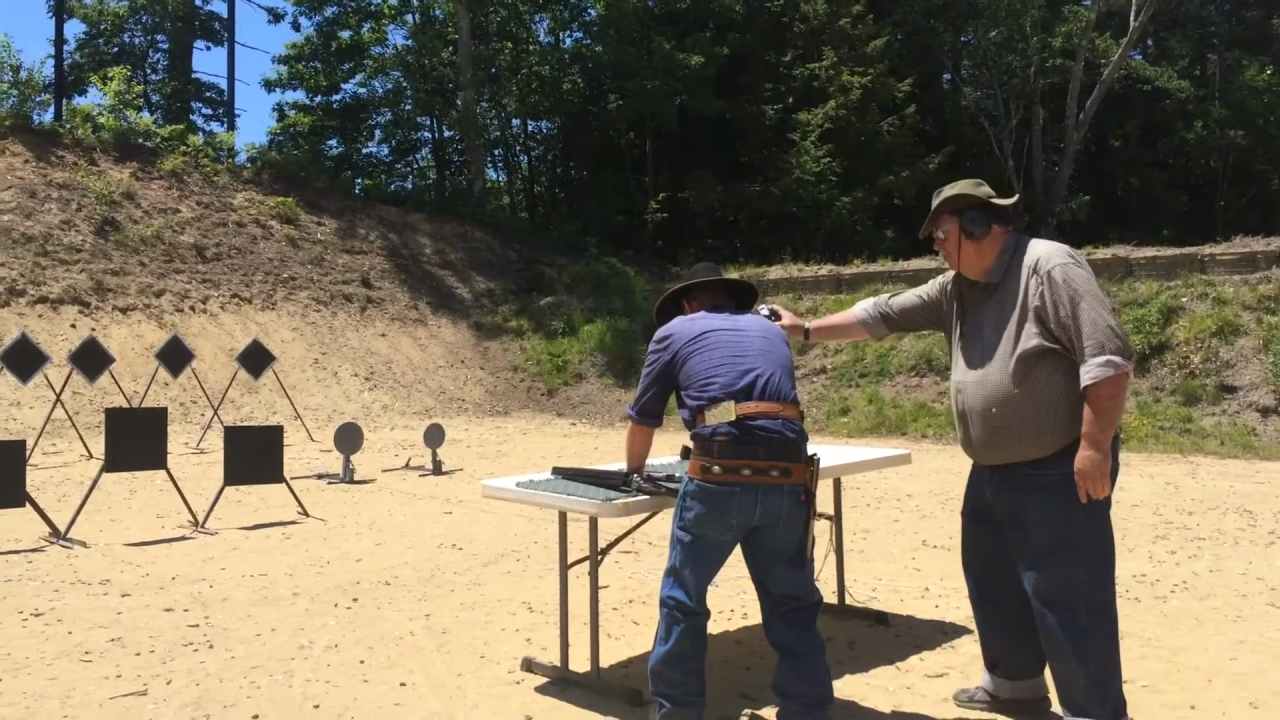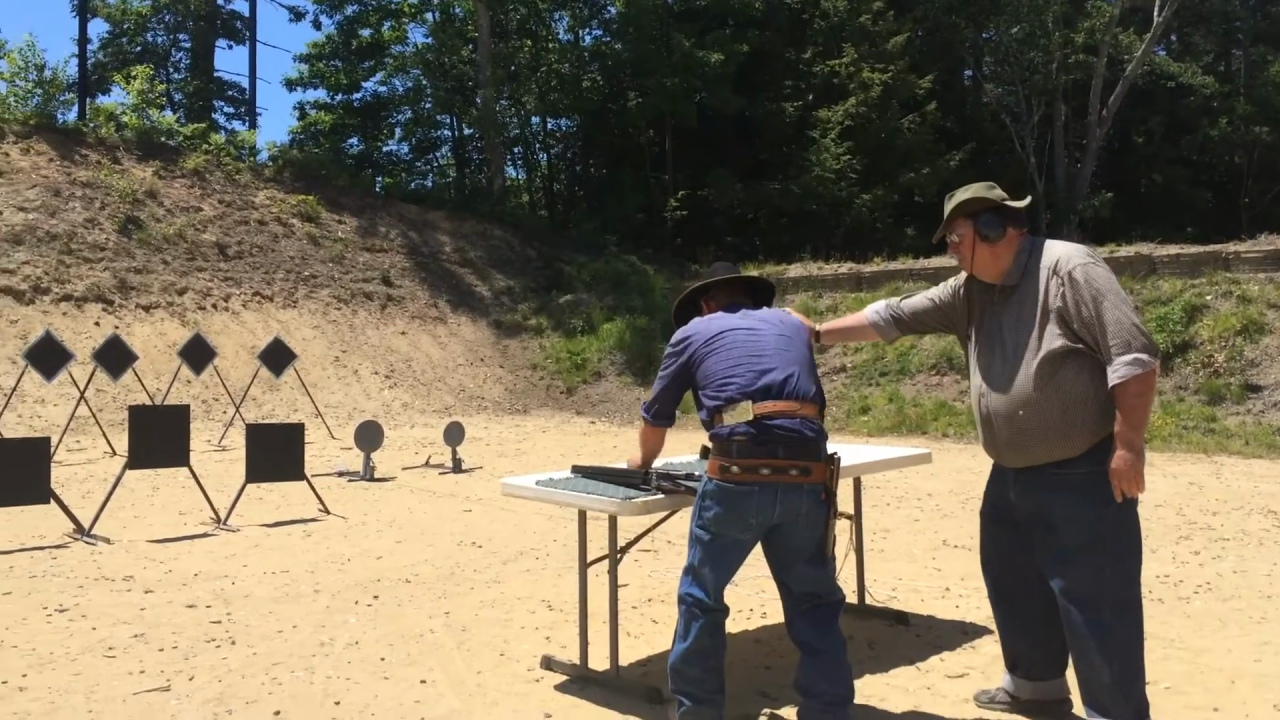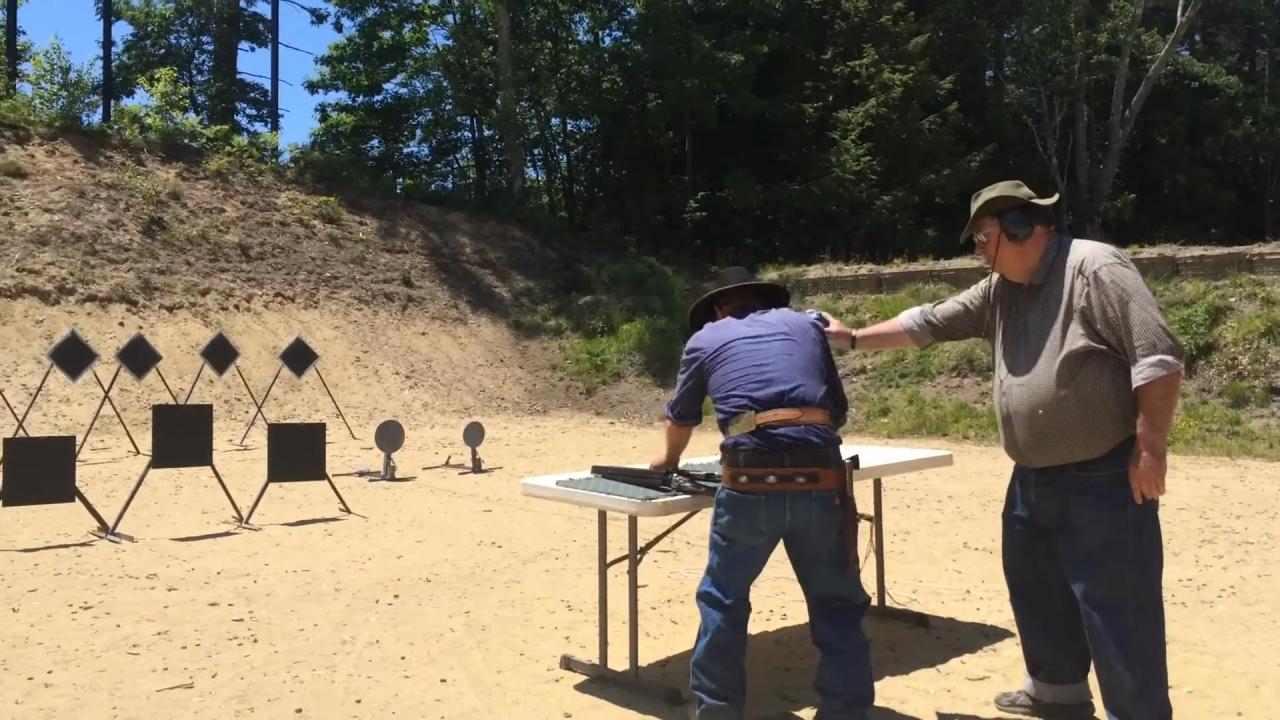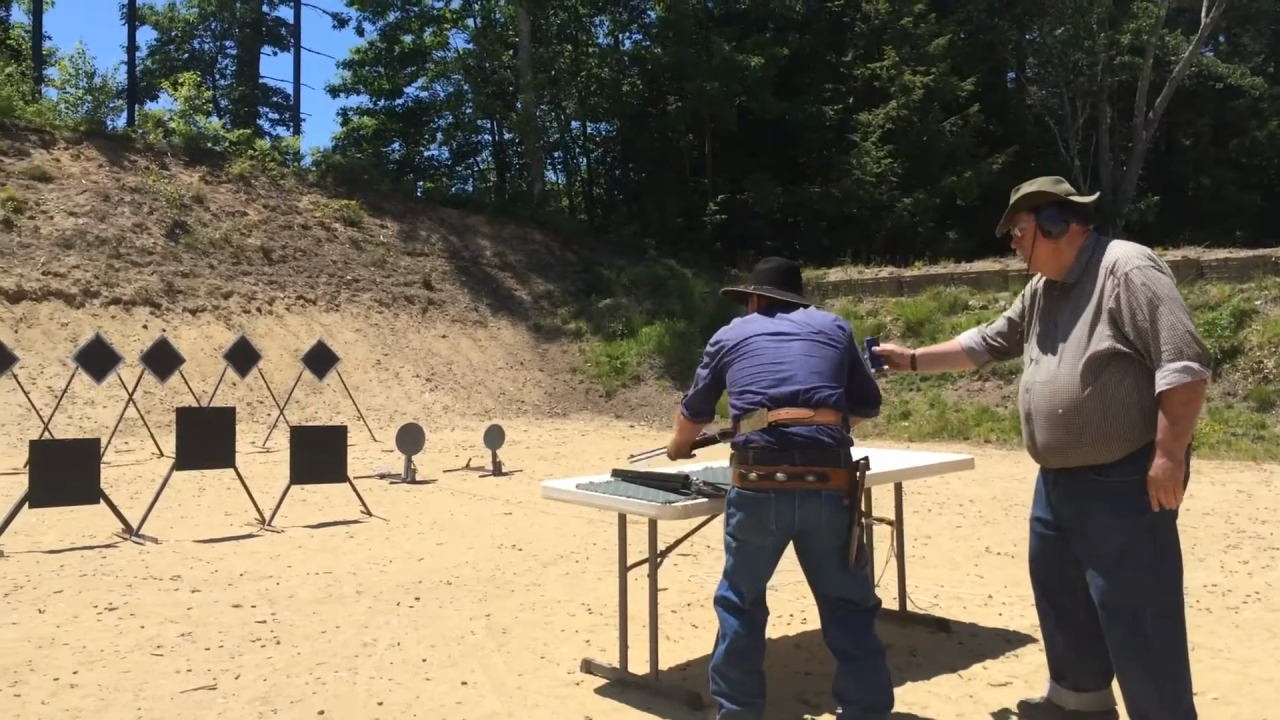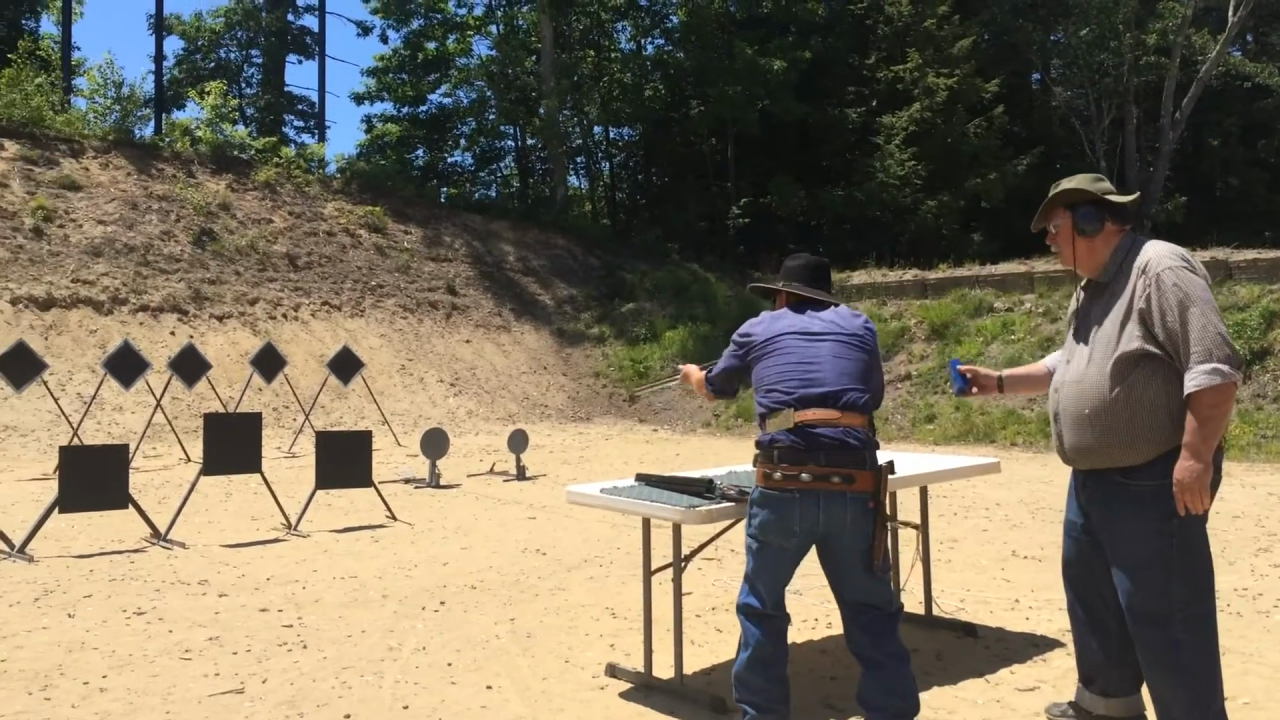
dt=0.2s
person 1, frame 1
left shoulder: (1051, 268)
right shoulder: (957, 288)
left elbow: (1108, 359)
right elbow: (884, 314)
left wrist: (1096, 447)
right wrist: (807, 329)
left hip: (1057, 471)
right hip: (993, 471)
left knee: (1066, 593)
right knee: (993, 580)
person 1, frame 2
left shoulder: (1070, 269)
right shoulder: (970, 290)
left elbow: (1134, 357)
right elbow: (896, 315)
left wrist: (1128, 446)
right wrist: (820, 333)
left hip: (1083, 472)
right hip: (1013, 472)
left knee: (1091, 594)
right knee: (1012, 580)
person 1, frame 3
left shoulder: (1096, 268)
right shoulder: (1000, 289)
left elbow: (1158, 360)
right elbow: (931, 322)
left wrist: (1149, 449)
right wrist: (857, 338)
left hip: (1103, 476)
right hip: (1034, 475)
left knee: (1114, 598)
right knee: (1035, 584)
person 1, frame 4
left shoulder: (1128, 268)
right shoulder: (1043, 289)
left elbow: (1184, 365)
right elbow: (989, 342)
left wrist: (1168, 455)
right wrist: (916, 358)
left hip: (1122, 480)
right hip: (1061, 477)
left knee: (1132, 604)
right knee: (1059, 589)
person 1, frame 5
left shoulder: (1161, 269)
right shoulder: (1091, 289)
left elbow: (1214, 368)
left wrist: (1196, 457)
right wrist: (1000, 380)
left hip: (1153, 481)
right hip: (1095, 480)
left knee: (1162, 608)
right knee: (1091, 593)
person 2, frame 1
left shoulder: (674, 332)
right shoulder: (771, 329)
left elbow: (643, 419)
left wrist: (633, 470)
left hip: (718, 476)
right hip: (787, 476)
left knee: (682, 599)
right knee: (792, 603)
person 2, frame 2
left shoulder: (692, 332)
right shoulder: (791, 325)
left elbow: (656, 417)
left wrist: (645, 461)
left hip: (737, 476)
right hip: (806, 475)
left knee: (702, 599)
right knee: (814, 600)
person 2, frame 3
left shoulder: (704, 340)
right shoulder: (805, 325)
left elbow: (681, 417)
right elbow: (838, 409)
left wrist: (669, 458)
left hip: (750, 483)
right hip: (819, 479)
left knee: (723, 600)
right knee: (837, 603)
person 2, frame 4
left shoulder: (730, 336)
right shoulder: (833, 327)
left elbow: (694, 412)
right elbow: (867, 404)
left wrist: (679, 445)
left hip: (759, 483)
right hip: (828, 480)
left knee: (740, 603)
right knee: (849, 606)
person 2, frame 5
left shoulder: (757, 330)
right shoulder: (860, 327)
left elbow: (715, 388)
left wrist: (693, 376)
left hip: (784, 483)
right hip: (854, 483)
left knee: (762, 608)
right knee: (871, 611)
